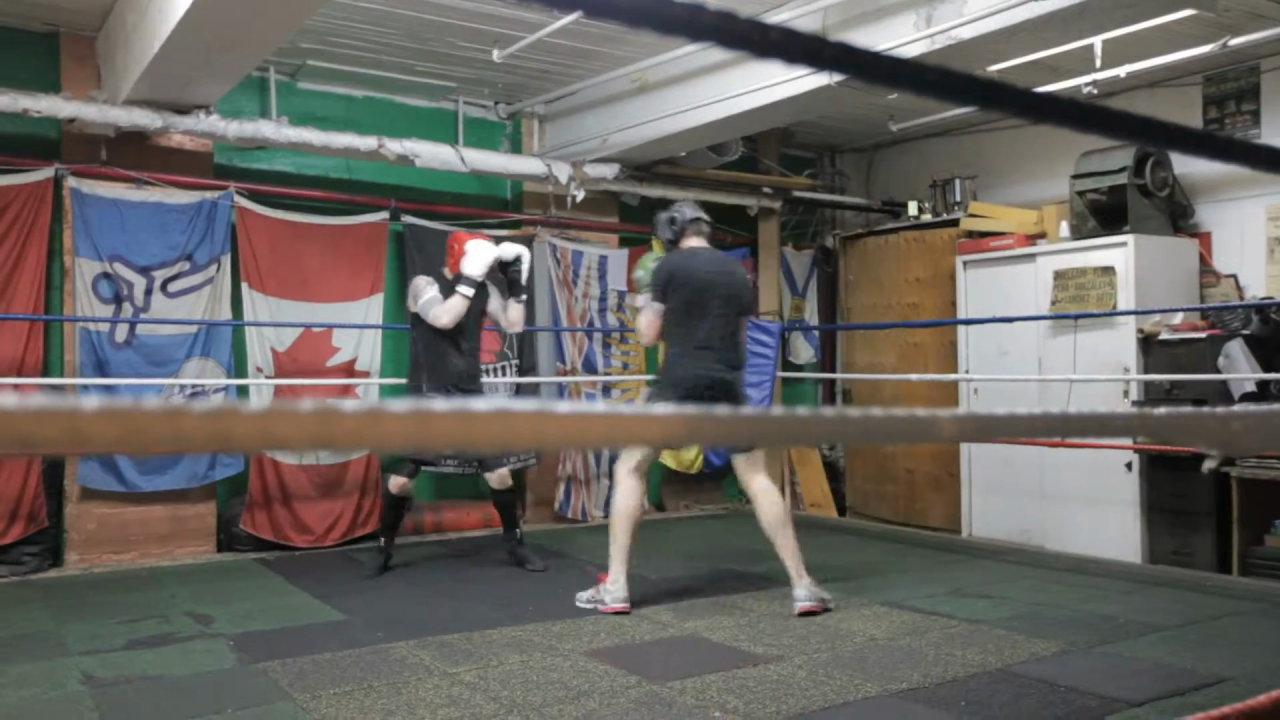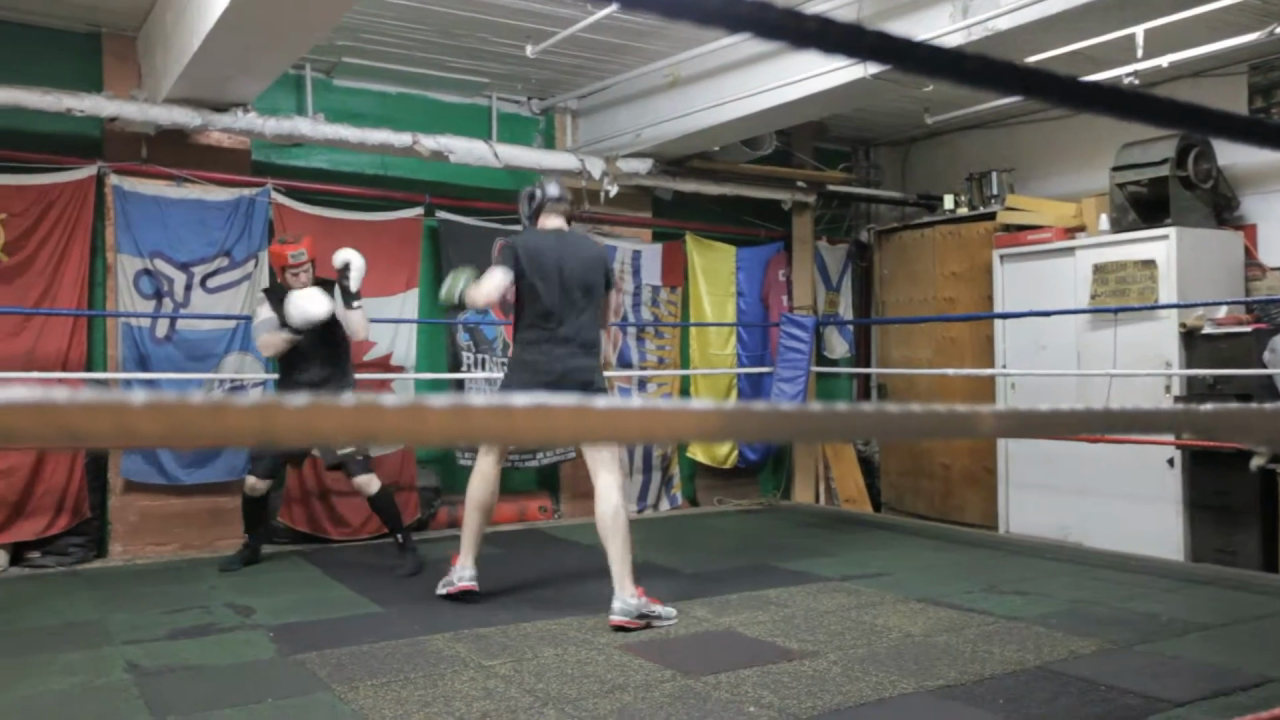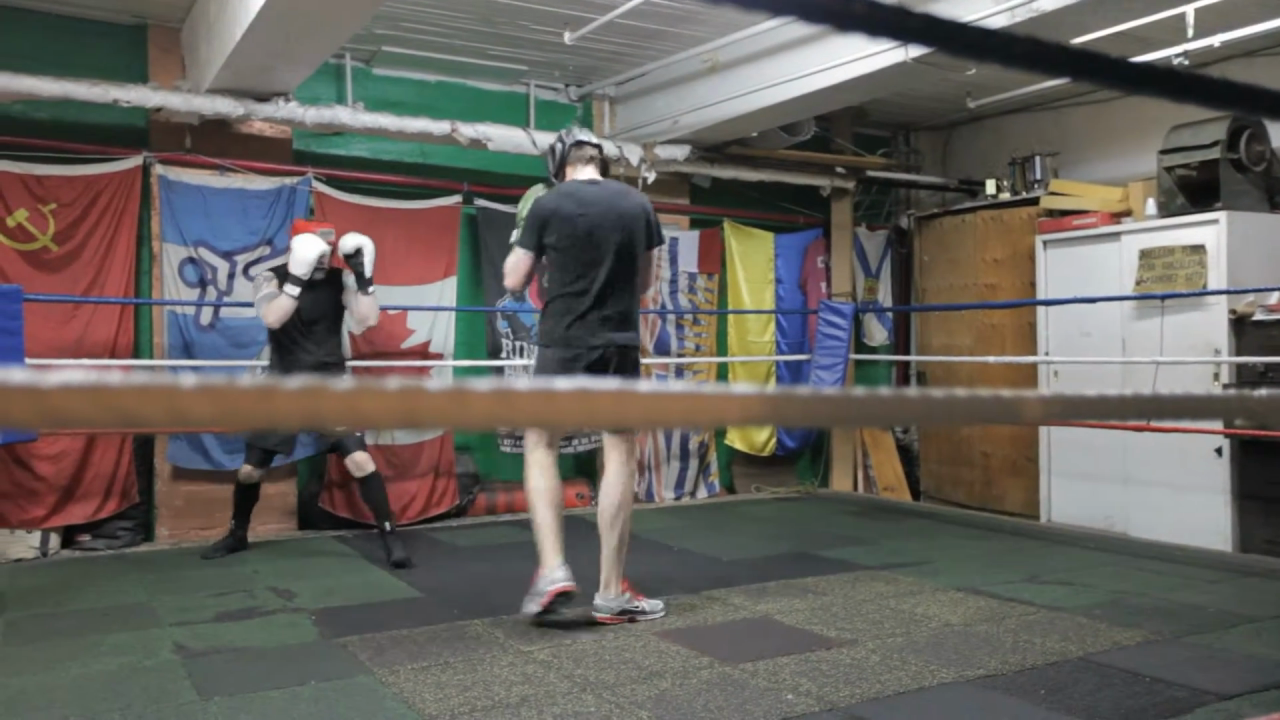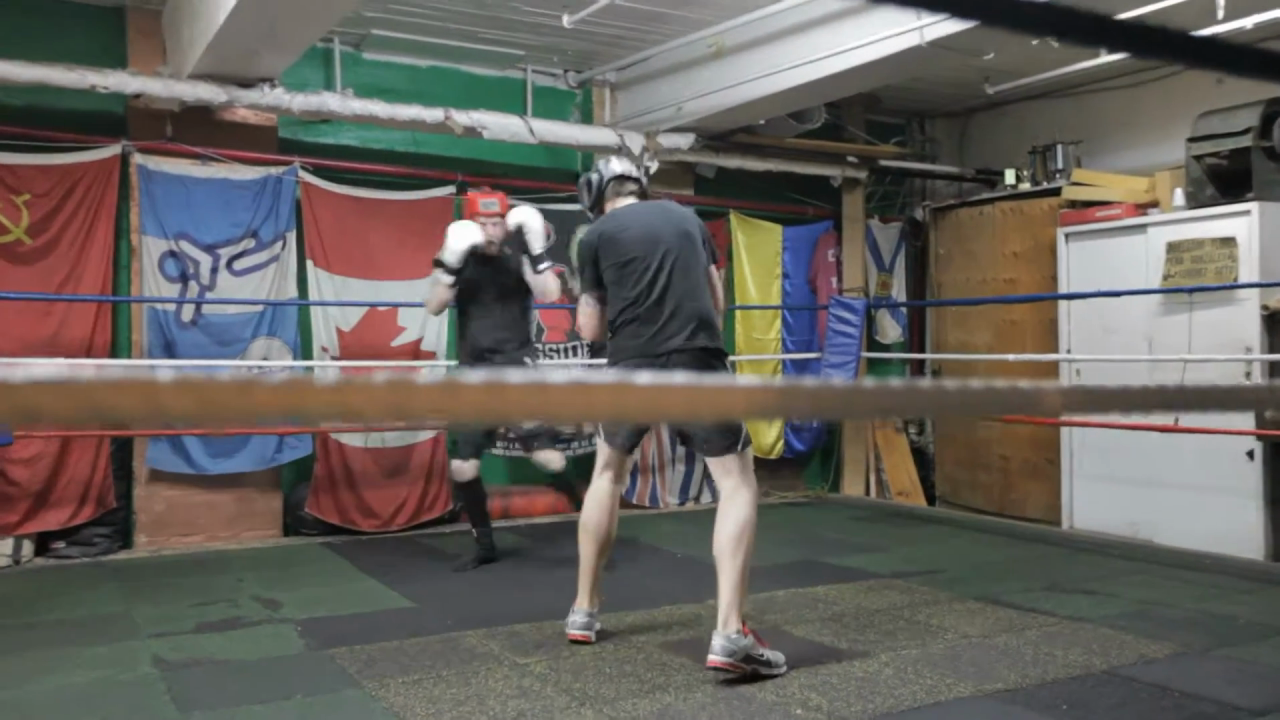
dt=1s
person 1, frame 1
left shoulder: (670, 267)
right shoulder: (737, 272)
left elbow: (648, 337)
left wrist: (646, 298)
left hip: (679, 384)
right hip: (725, 384)
left knee: (629, 470)
right knee: (757, 479)
left ankle: (615, 587)
right ankle: (803, 585)
person 1, frame 2
left shoulder: (520, 246)
right shoulder: (596, 251)
left elbow: (486, 297)
left wrist: (460, 290)
left hip: (527, 372)
right hip: (581, 373)
left knee: (489, 457)
right knee: (607, 476)
left ankle: (464, 568)
right ankle: (626, 597)
person 1, frame 3
left shoulder: (547, 205)
right shoulder: (637, 203)
left elbow: (513, 282)
left wrist: (523, 240)
left hip: (563, 344)
right hip: (619, 344)
left knee: (540, 449)
right knee: (619, 460)
left ankle: (552, 569)
right ankle: (612, 593)
person 1, frame 4
left shoulder: (595, 236)
right shoulder: (688, 218)
left elbow: (591, 329)
right elbow: (717, 302)
left hip: (633, 365)
right hip: (699, 358)
left knee: (607, 473)
right knee: (738, 487)
left ankle: (583, 611)
right ankle: (730, 633)
person 2, frame 1
left shoulder: (483, 290)
right shoulder: (424, 285)
left elbow: (514, 325)
right elbow: (444, 319)
left wrist: (516, 284)
right wrist: (469, 280)
left hip: (470, 395)
right hip: (429, 396)
left knee: (499, 473)
right knee: (401, 479)
left ankle: (516, 545)
right ankle: (385, 551)
person 2, frame 2
left shoulder: (333, 291)
right shoulder: (269, 300)
left elbow: (360, 334)
right elbow: (266, 348)
left wrist: (351, 293)
right wrist: (294, 327)
left hip: (336, 398)
left knee: (363, 477)
right knee: (255, 481)
left ankle: (405, 545)
right ankle: (252, 546)
person 2, frame 3
left shoulder: (340, 280)
right shoulder: (272, 278)
left elbow: (368, 320)
right elbow: (272, 319)
left wrist: (363, 276)
right wrist: (298, 277)
left knee: (359, 458)
right knee: (250, 468)
left ankle: (389, 538)
right ankle: (237, 534)
person 2, frame 4
left shoulder: (521, 254)
right shoulder: (458, 255)
left elbow: (551, 296)
right elbow: (434, 306)
left wrist: (536, 250)
right wrist: (450, 263)
left hip: (516, 368)
right hip: (472, 373)
left knee: (545, 454)
right knee: (461, 466)
right ankle: (484, 544)
